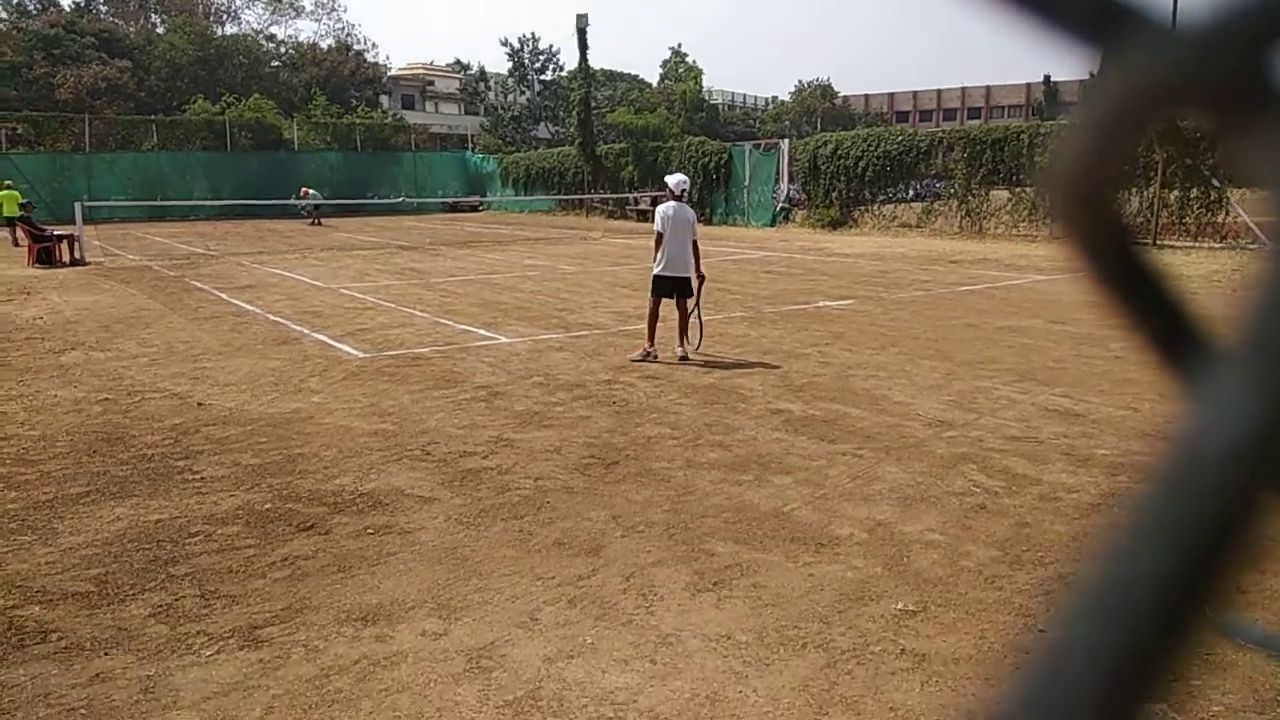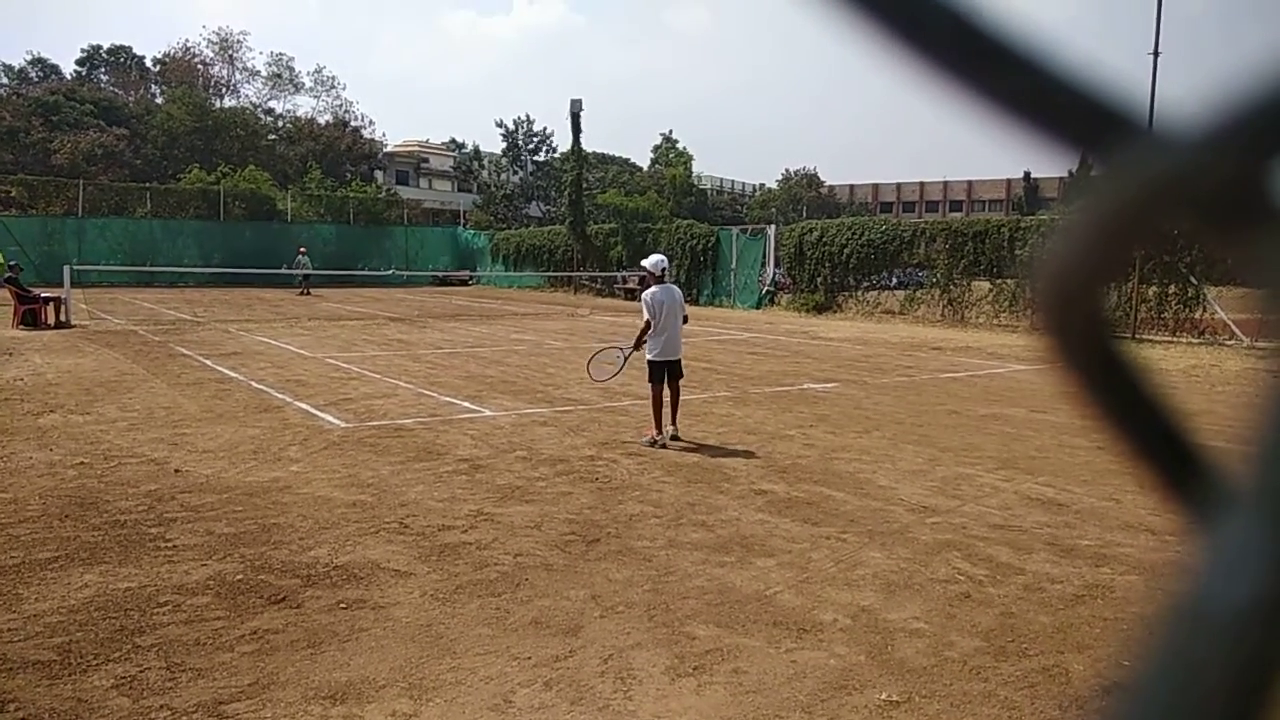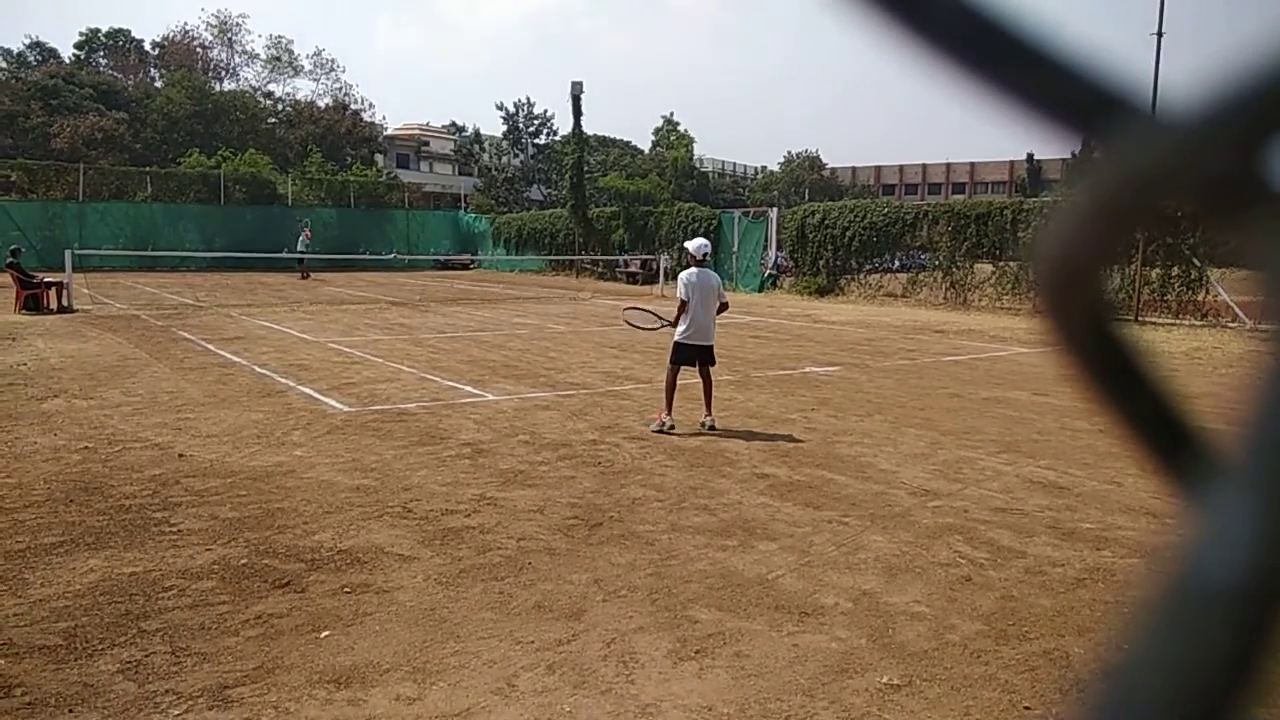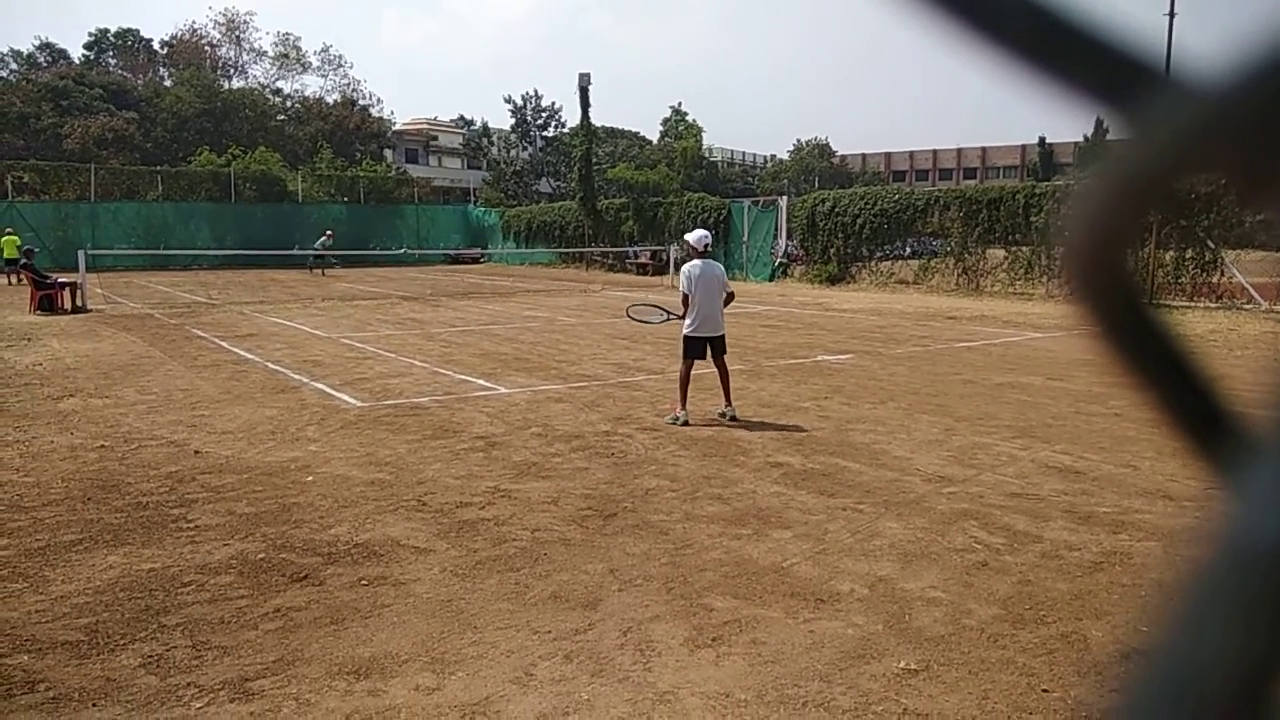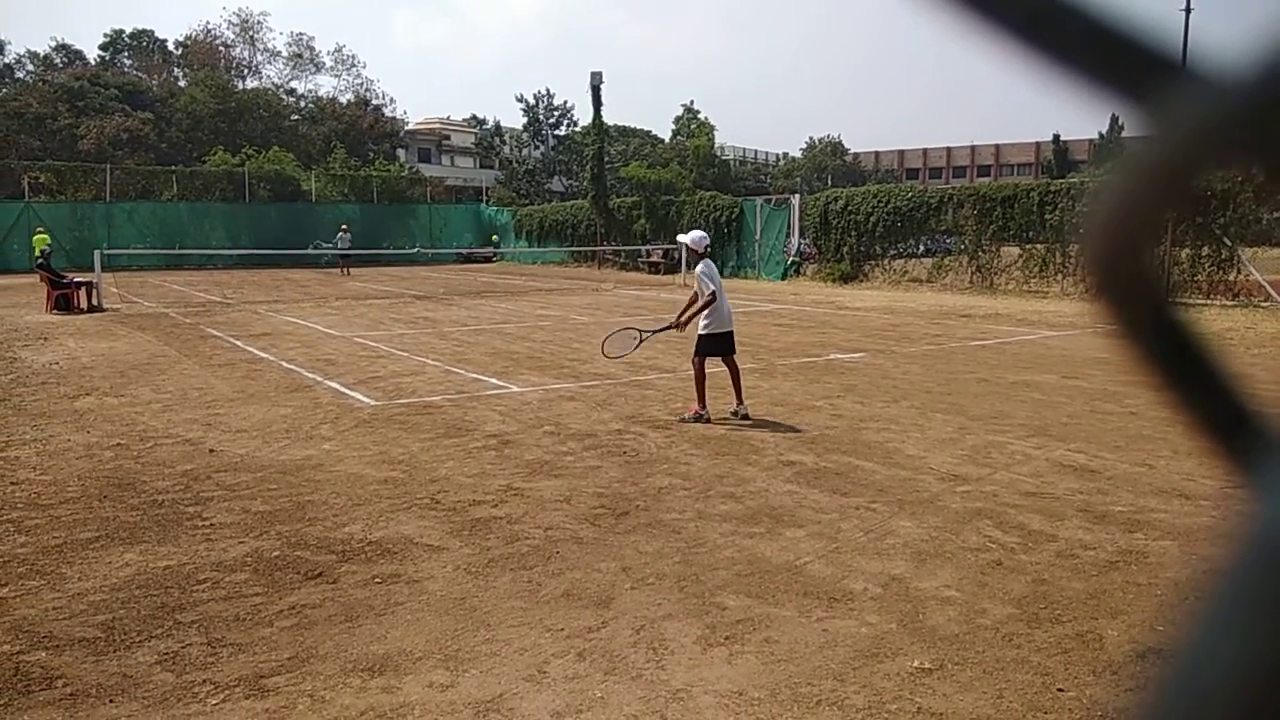
dt=1s
person 1, frame 1
left shoulder: (662, 209)
right shoulder: (690, 213)
left elbow: (658, 238)
right elbow: (694, 244)
left wrist: (656, 258)
right wrist: (698, 268)
left hip: (664, 266)
right hip: (684, 268)
left knee: (654, 303)
right knee: (682, 305)
left ankle: (650, 347)
right ankle: (681, 348)
person 1, frame 2
left shoulder: (648, 295)
right shoulder: (676, 291)
left elbow: (648, 324)
right elbow: (684, 319)
left wrist: (638, 340)
left hip: (657, 349)
right hip: (675, 348)
left knee: (657, 389)
right knee: (674, 385)
left ankle: (658, 434)
right ankle: (673, 427)
person 1, frame 3
left shoulder: (685, 276)
right shoulder: (715, 277)
left elbow: (682, 304)
right elbow: (724, 305)
left wrist: (676, 319)
left hip: (686, 333)
right hip: (706, 334)
left knee: (672, 371)
right knee: (705, 372)
left ankle: (667, 416)
right ankle: (708, 416)
person 1, frame 4
left shoulder: (688, 268)
right shoulder: (719, 268)
left elbow: (685, 298)
right elbow: (730, 295)
left wrist: (686, 312)
left hip: (695, 325)
right hip: (716, 324)
left knee: (686, 365)
right knee: (720, 362)
left ankle: (682, 411)
right ankle: (728, 407)
person 1, frame 5
left shoulder: (701, 269)
right shoulder: (707, 265)
left elbow: (711, 297)
right elbow: (696, 295)
left wrist: (689, 318)
right wrist: (679, 316)
left hip: (711, 324)
right hip: (724, 322)
left knee: (698, 361)
right knee: (729, 360)
left ankle: (701, 409)
right ankle: (740, 406)
